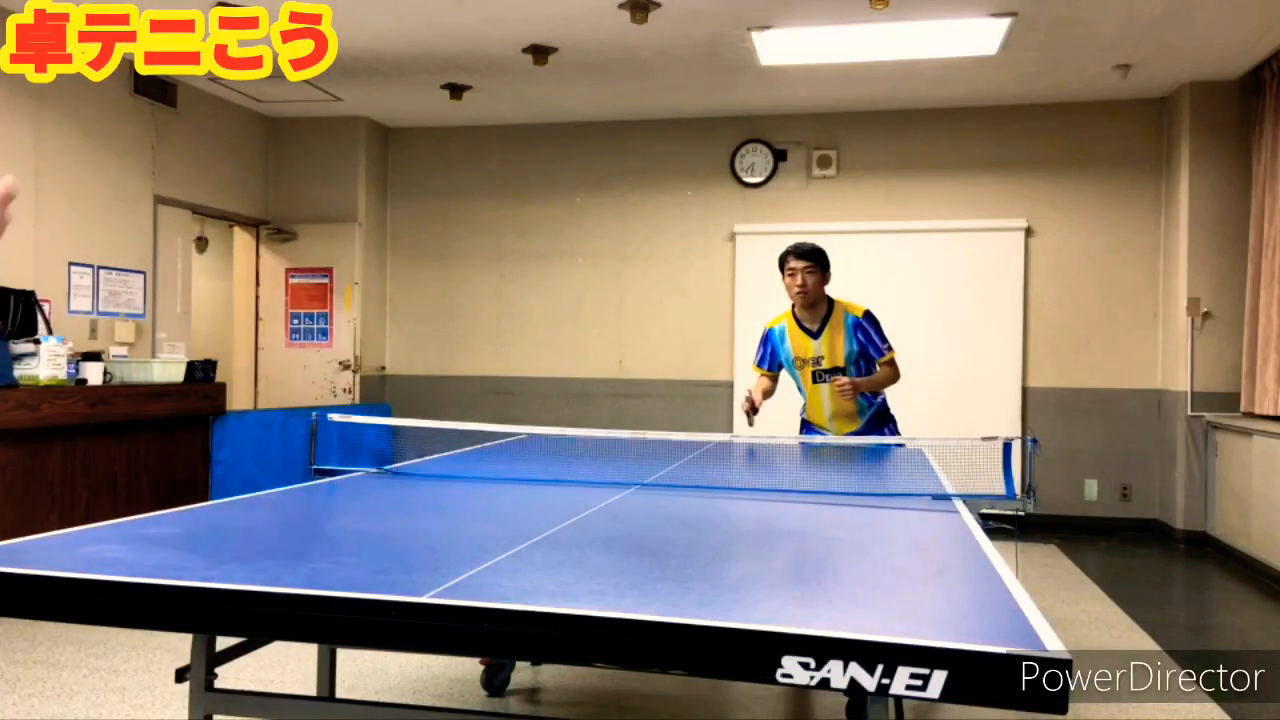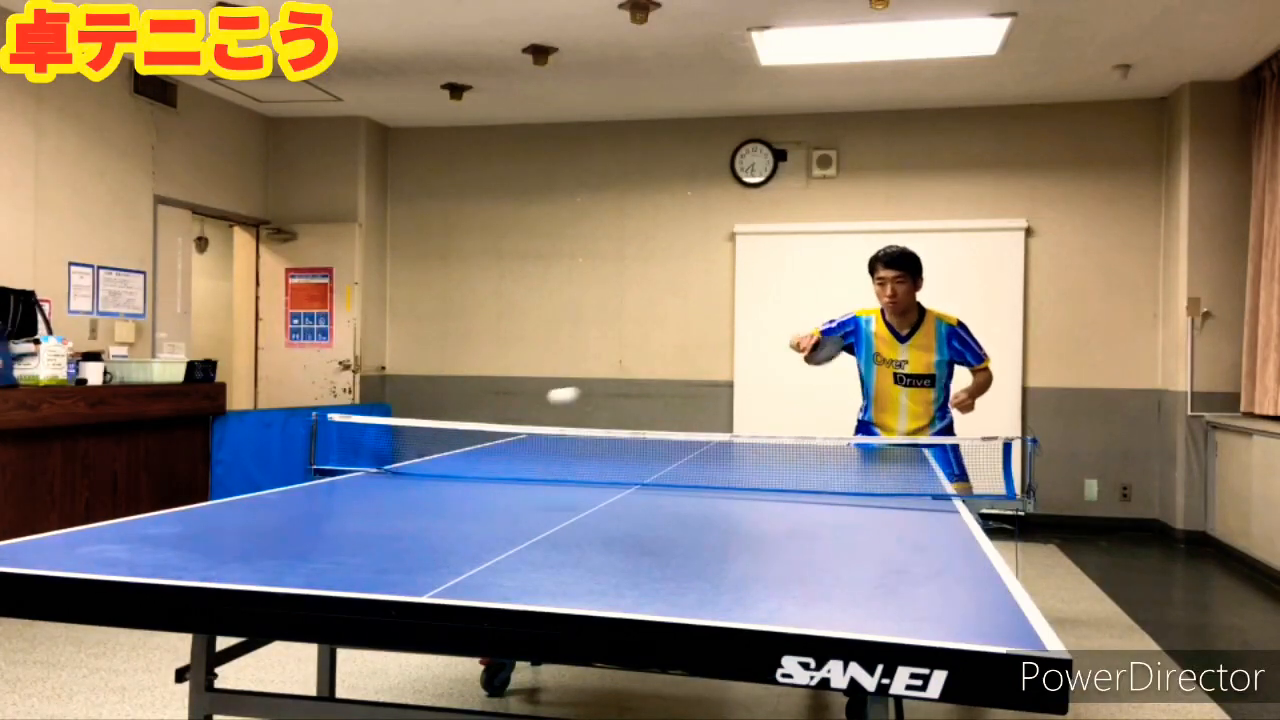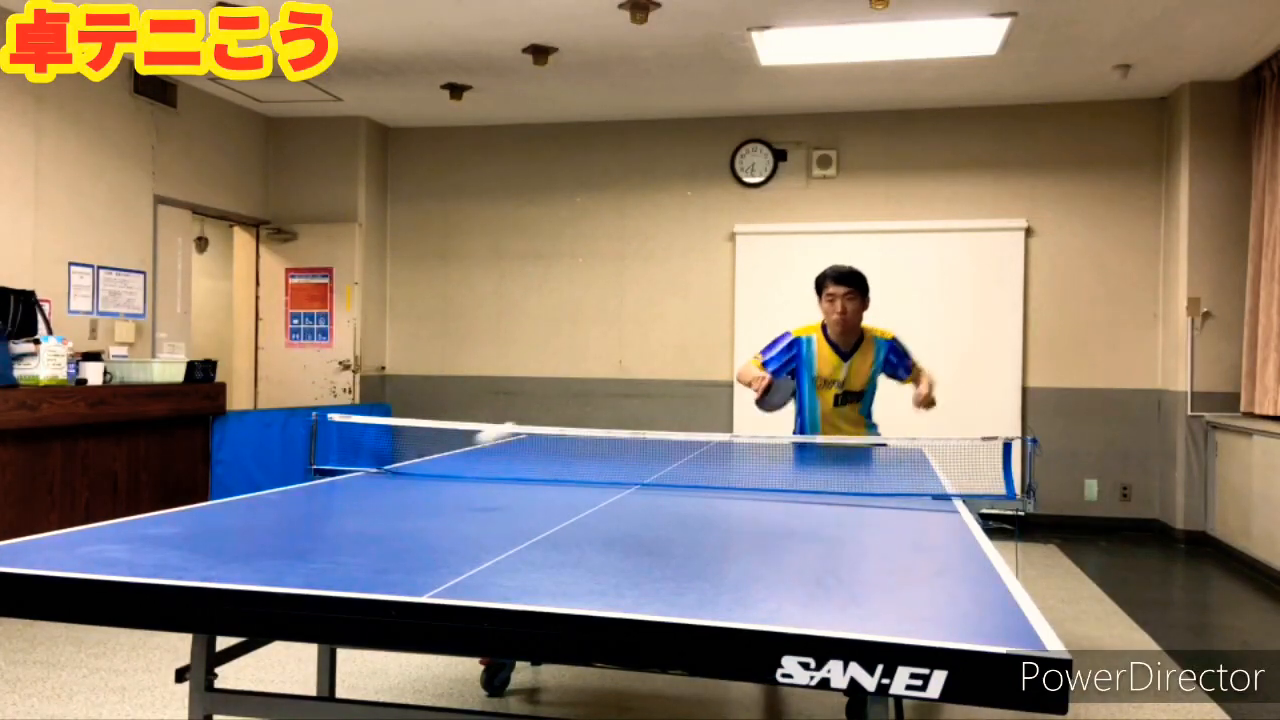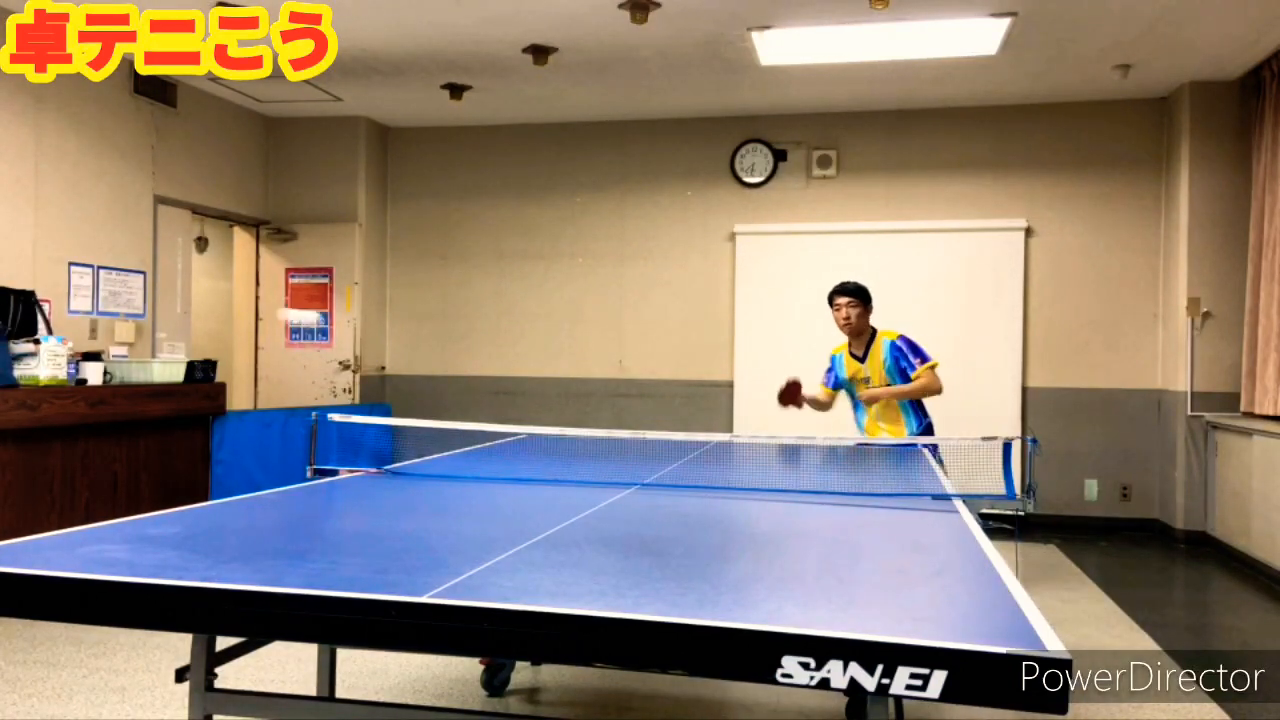
dt=0.7s
person 1, frame 1
left shoulder: (857, 319)
right shoulder: (776, 332)
left elbow: (892, 372)
right elbow: (768, 378)
left wrist: (859, 385)
right wrist: (758, 394)
left hip: (872, 431)
right hip: (817, 434)
person 1, frame 2
left shoulder: (947, 328)
right shoulder: (860, 324)
left elbow: (983, 372)
right elbow: (797, 342)
left wrist: (971, 392)
right wrist: (805, 341)
left hip: (932, 440)
right hip: (874, 440)
left knee: (960, 498)
person 1, frame 3
left shoulder: (883, 344)
right shoulder: (800, 342)
left elbow: (919, 375)
right elbow: (745, 372)
left wrist: (924, 389)
right wrist: (756, 377)
person 1, frame 4
left shoulder: (894, 344)
right shoulder: (838, 357)
left elbow: (933, 385)
right elbow: (826, 402)
left wrist: (883, 393)
right wrist: (803, 398)
